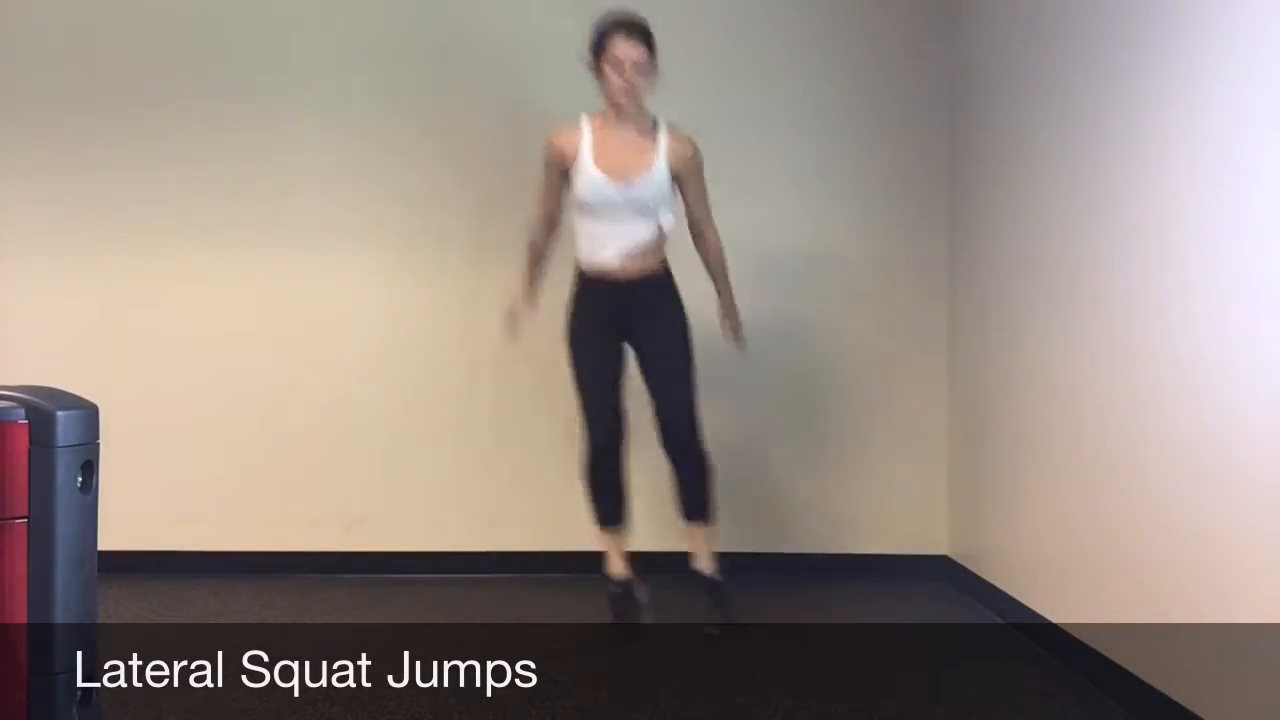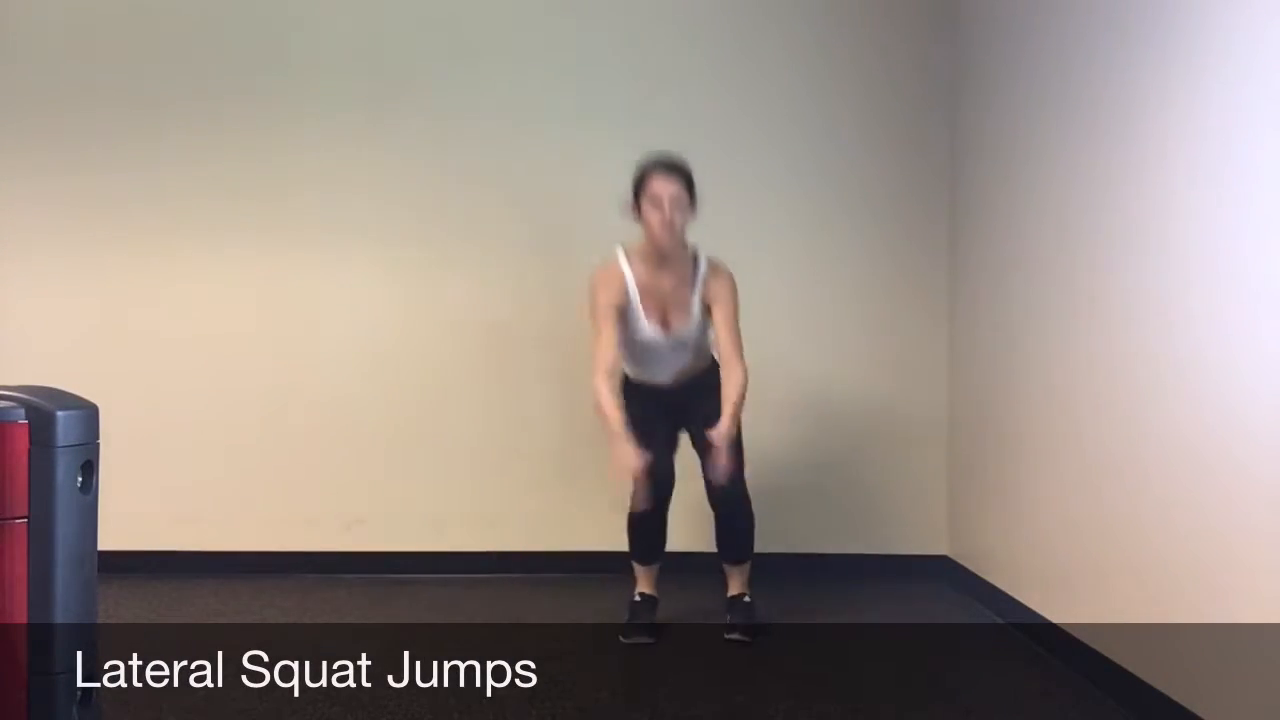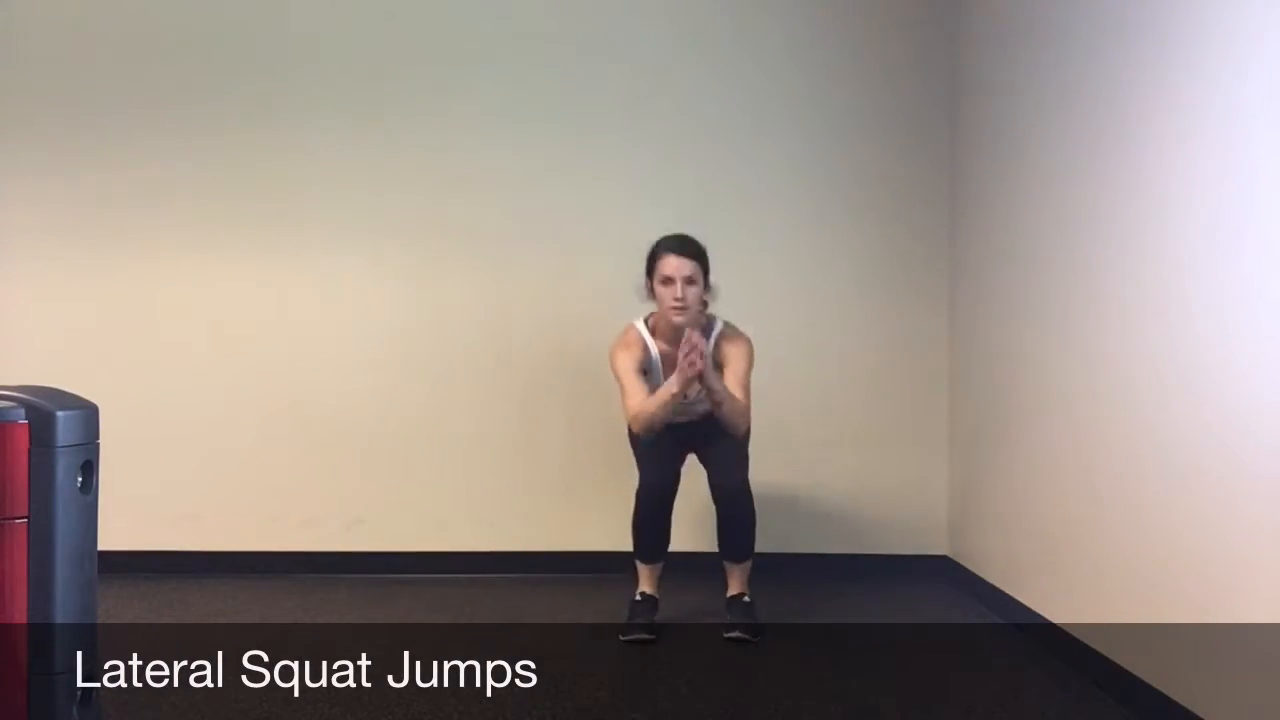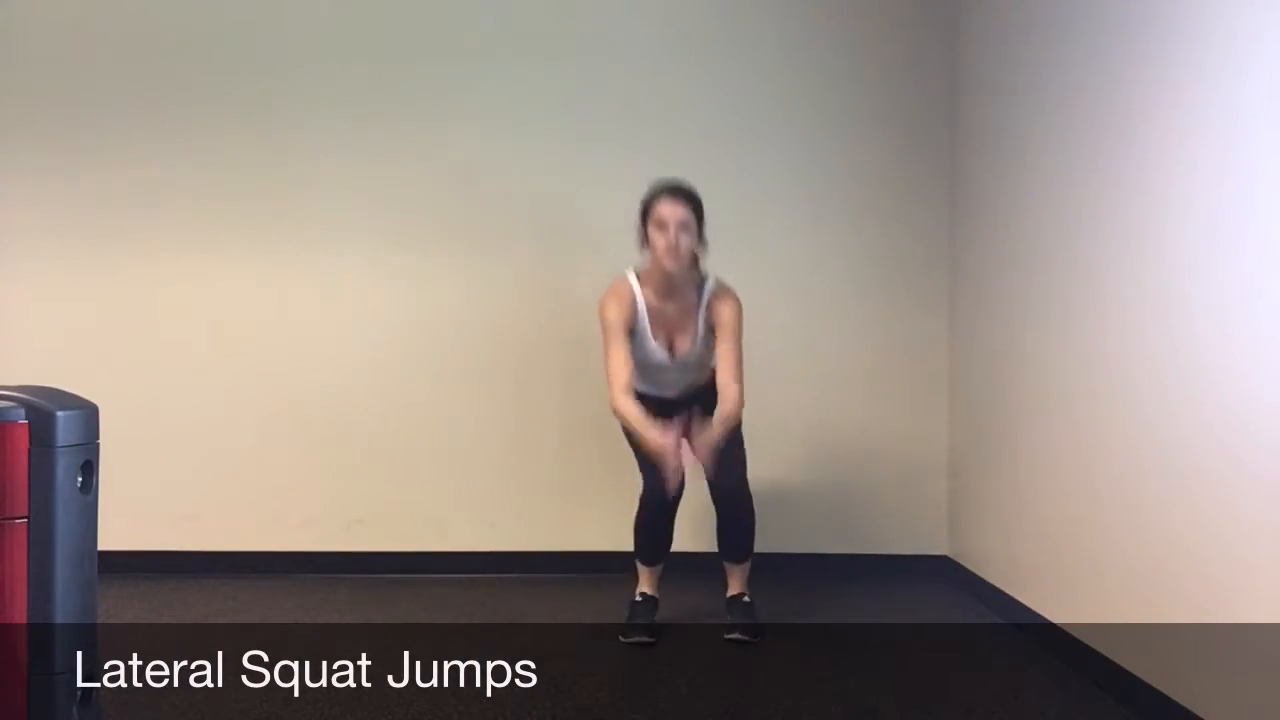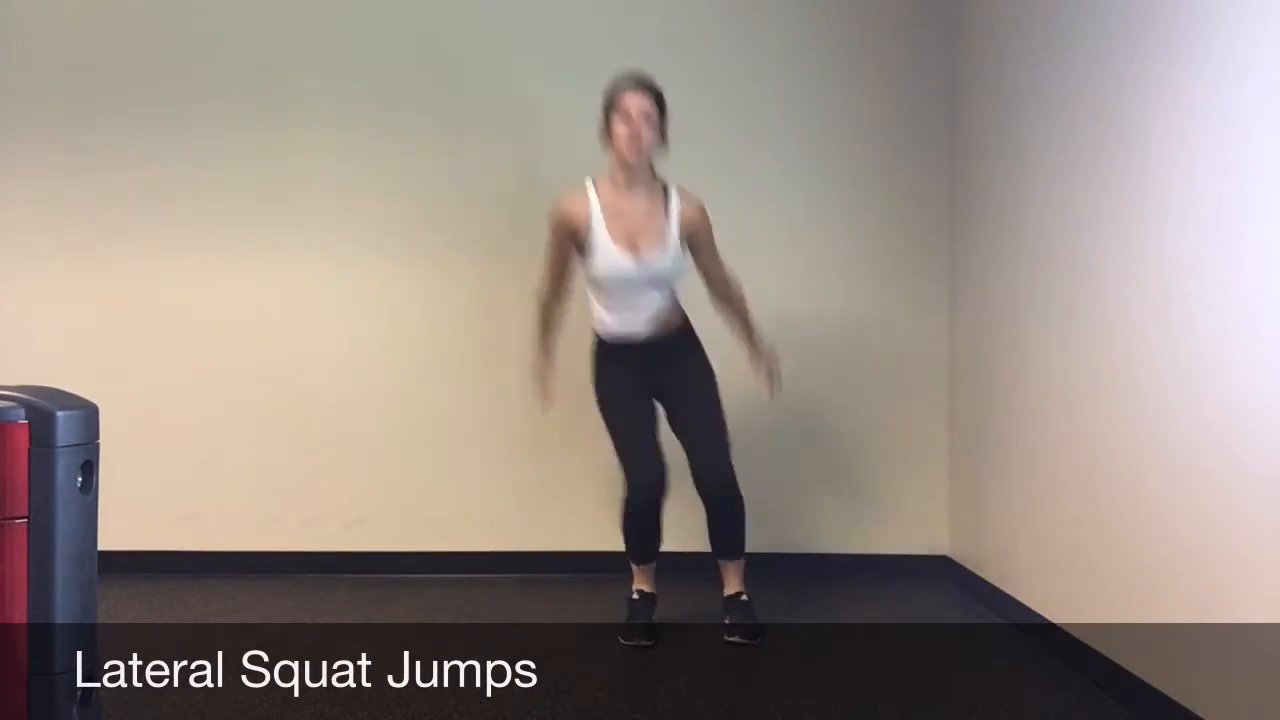
dt=0.2s
person 1, frame 1
left shoulder: (677, 148)
right shoulder: (567, 144)
left elbow: (703, 229)
right elbow: (545, 225)
left wrist: (727, 299)
right wrist: (527, 288)
left hip: (655, 300)
right hip: (592, 305)
left knee: (679, 429)
right knee: (603, 433)
left ankle: (706, 568)
right ankle: (618, 572)
person 1, frame 2
left shoulder: (715, 278)
right shoulder: (611, 279)
left elbow: (733, 366)
right elbow: (603, 372)
left wrist: (727, 430)
right wrist: (621, 446)
left hip: (700, 389)
right hip: (643, 393)
left knee: (726, 478)
right knee: (651, 485)
left ankle: (739, 594)
right ankle: (644, 593)
person 1, frame 3
left shoulder: (731, 342)
right shoulder: (631, 344)
left elbow: (741, 421)
right elbow: (639, 419)
left wrist: (709, 387)
right wrist: (678, 386)
left hip: (713, 425)
right hip: (660, 429)
left knee: (733, 487)
right knee: (656, 485)
left ankle: (738, 595)
right ankle: (645, 594)
person 1, frame 4
left shoulder: (721, 303)
right shoulder: (622, 300)
left elbow: (731, 393)
right elbow: (619, 393)
left wrist: (707, 440)
right wrist: (657, 441)
left hip: (703, 402)
right hip: (649, 407)
left knee: (731, 489)
right knee: (662, 487)
left ankle: (736, 595)
right ankle: (644, 593)
person 1, frame 5
left shoulder: (686, 210)
right shoulder: (576, 210)
left elbow: (721, 286)
right elbow: (554, 294)
left wrist: (756, 346)
right wrist: (543, 358)
left hip: (678, 351)
right hip: (618, 359)
left knee: (716, 476)
right knee: (647, 480)
left ankle: (734, 592)
right ankle: (642, 590)
